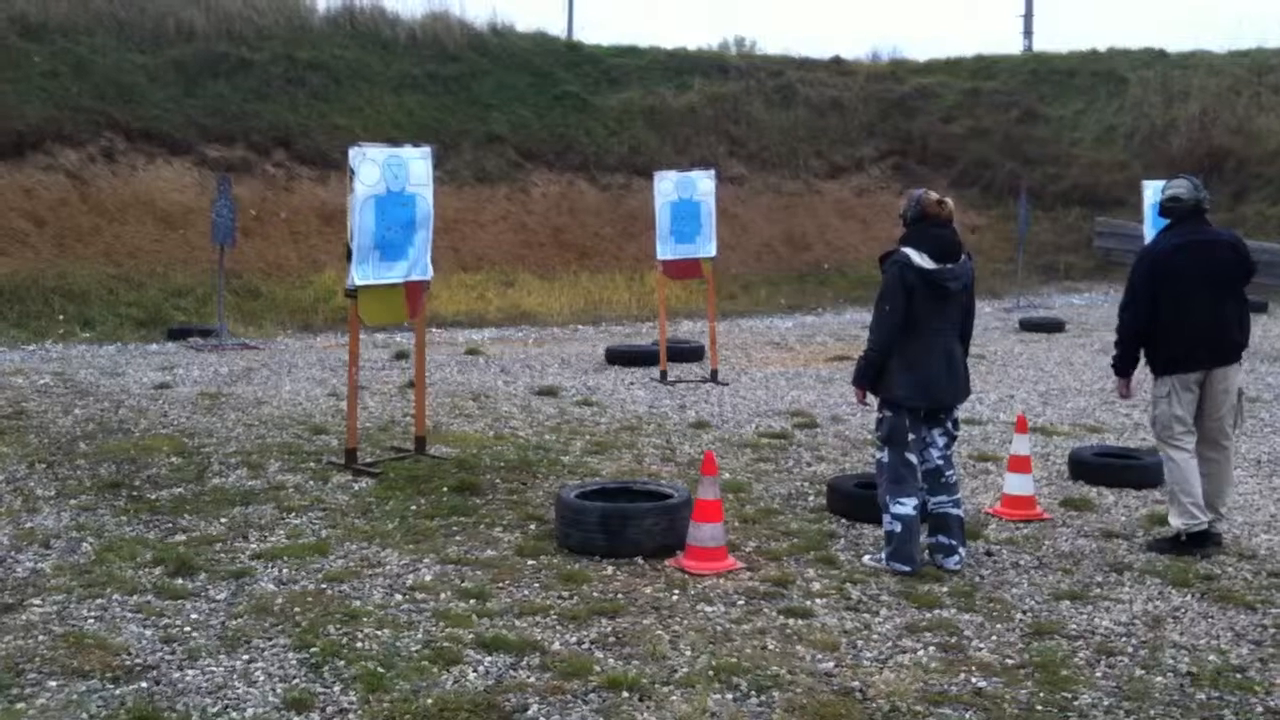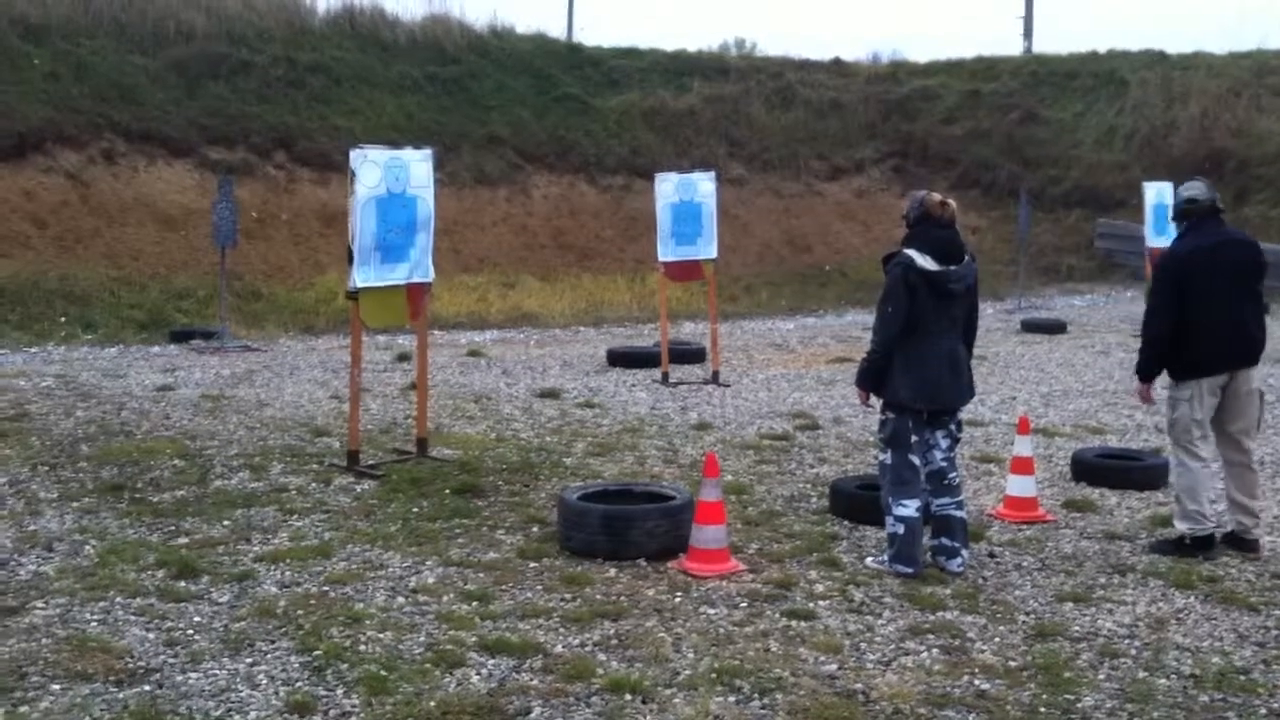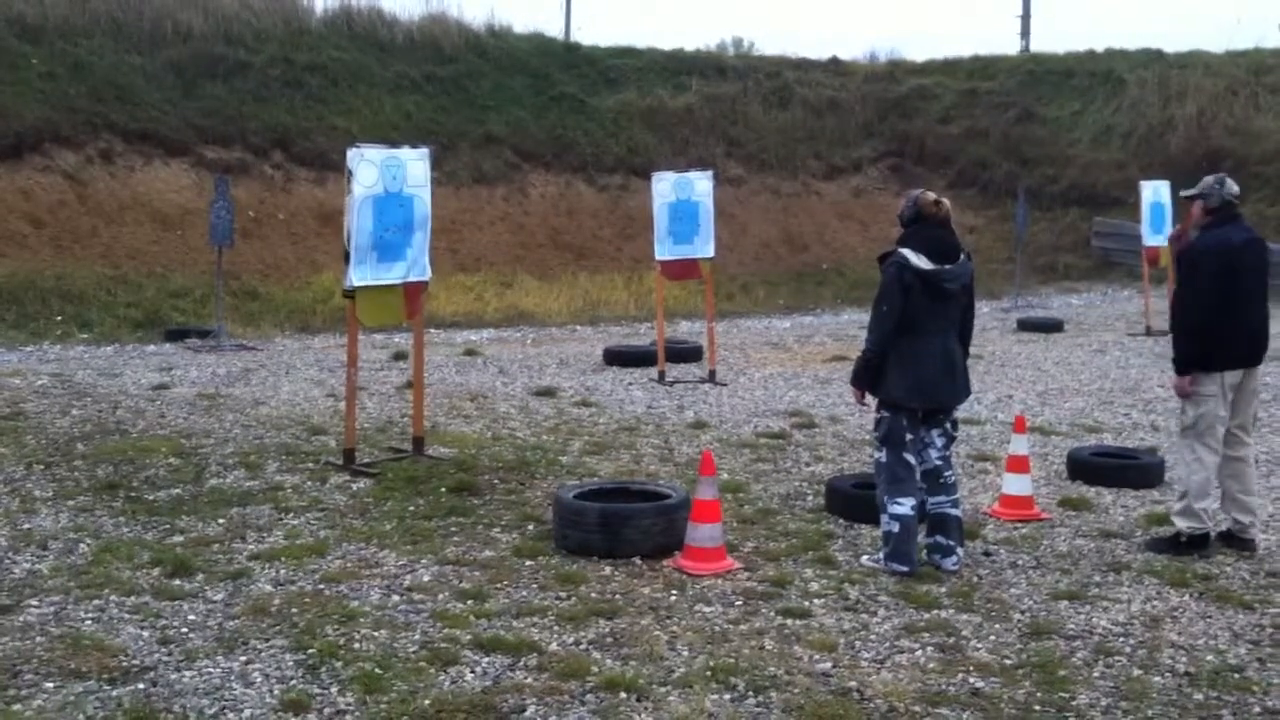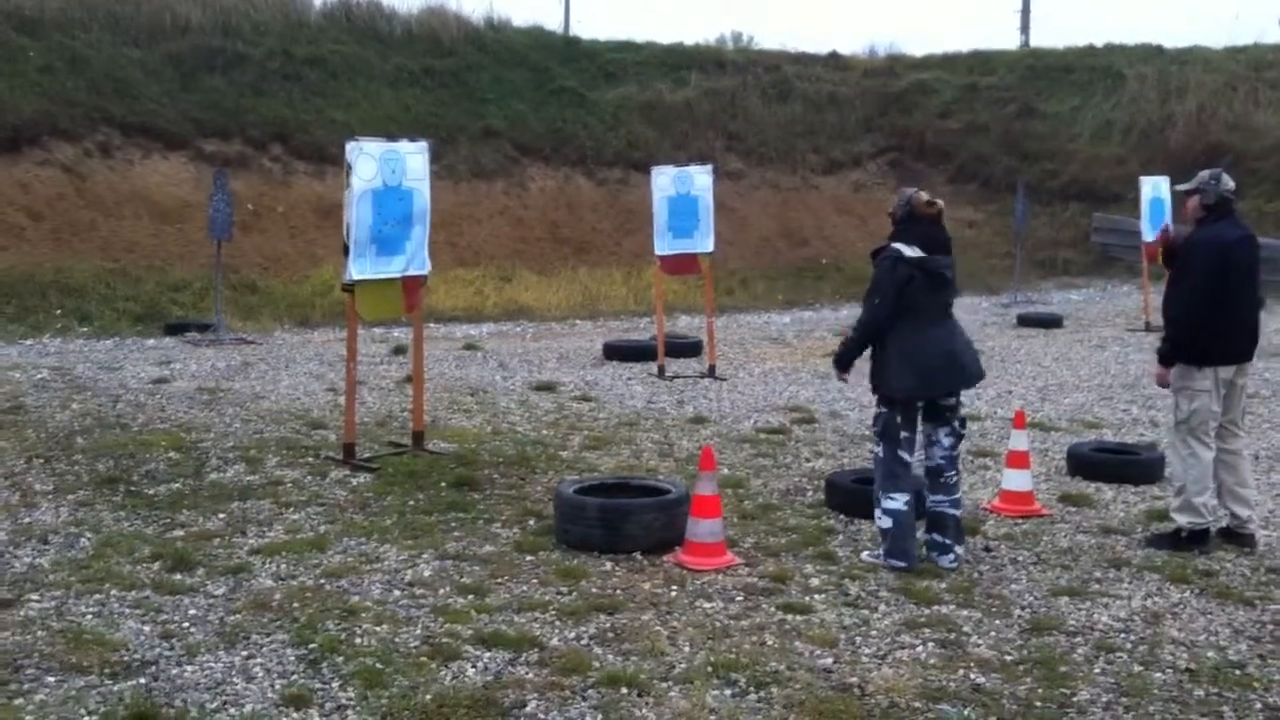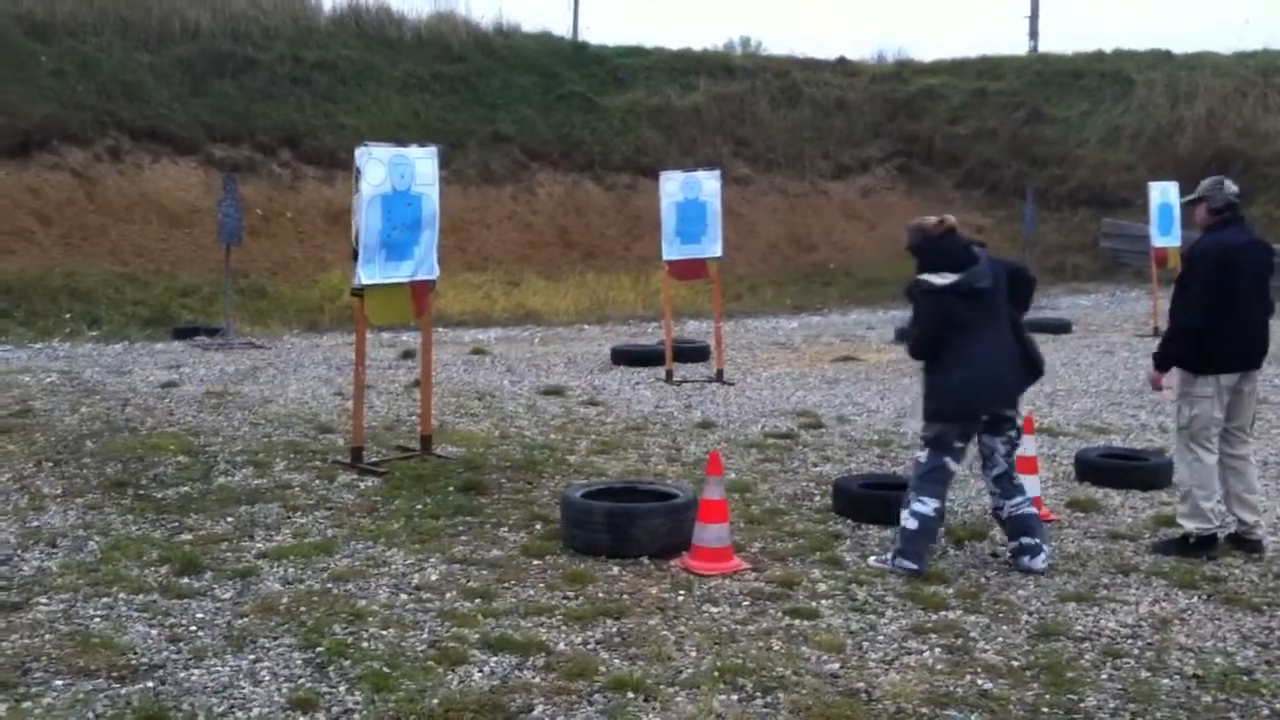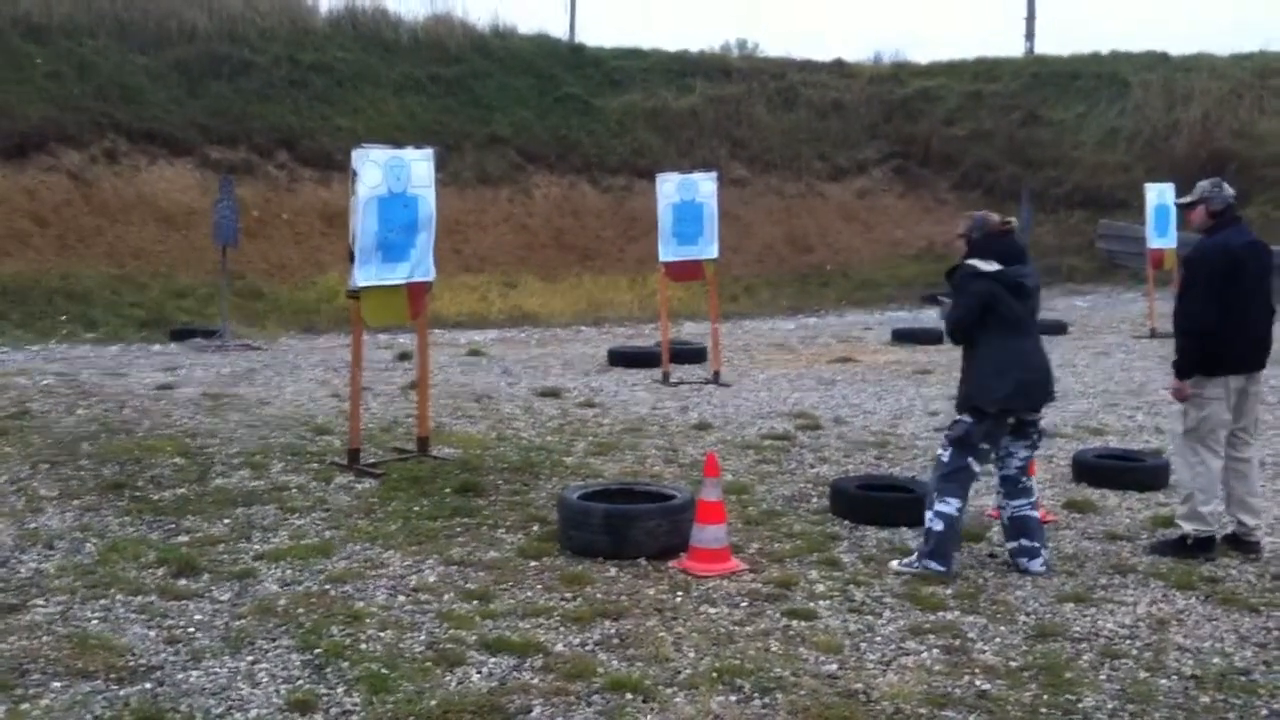
dt=0.7s
person 1, frame 1
left shoulder: (1155, 254)
right shoulder: (1230, 245)
left elbow: (1133, 315)
right elbow: (1246, 276)
left wrist: (1124, 366)
left hip: (1175, 362)
right hip: (1224, 358)
left knee: (1177, 443)
right knee: (1218, 443)
left ankle: (1192, 529)
right ankle: (1212, 525)
person 1, frame 2
left shoulder: (1177, 256)
right shoulder: (1248, 246)
left elbow: (1159, 320)
left wrist: (1146, 373)
left hip: (1195, 365)
right hip: (1243, 360)
left knee: (1189, 448)
right knee: (1241, 448)
left ankle: (1197, 534)
right ankle: (1247, 531)
person 1, frame 3
left shoulder: (1207, 246)
right shoulder: (1252, 242)
left elbow: (1195, 311)
left wrist: (1183, 367)
right wrist: (1185, 255)
left hip: (1213, 362)
right hip: (1247, 357)
left knee: (1199, 444)
right knee: (1239, 443)
left ankle: (1193, 532)
right ankle: (1244, 530)
person 1, frame 4
left shoulder: (1204, 241)
right shoulder: (1242, 238)
left elbow: (1190, 307)
left wrist: (1167, 357)
right wrist: (1172, 252)
left hip: (1203, 356)
right hip: (1236, 353)
left knee: (1193, 439)
right knee: (1230, 436)
left ankle: (1193, 527)
right ankle: (1242, 525)
person 1, frame 5
left shoulder: (1207, 249)
right shoulder: (1260, 248)
left elbow: (1188, 314)
right elbow: (1263, 305)
left wrist: (1163, 361)
left hip: (1209, 364)
right hip: (1247, 360)
left knee: (1198, 445)
right knee: (1238, 444)
left ankle: (1200, 534)
right ankle: (1250, 531)
person 1, frame 6
left shoulder: (1209, 252)
right shoulder: (1257, 248)
left elbow: (1196, 318)
right elbow: (1263, 308)
left wrist: (1183, 371)
left hip: (1214, 367)
right hip: (1250, 362)
left knee: (1201, 448)
right knee: (1242, 446)
left ankle: (1198, 534)
right ankle: (1248, 532)
person 2, frame 1
left shoulder: (903, 264)
right shoulder: (962, 264)
left elbow: (884, 329)
right elbow: (965, 327)
left wrist: (864, 376)
left hip: (904, 381)
right hip: (946, 379)
left knee: (899, 466)
right knee: (940, 463)
left ankle: (900, 555)
right ankle: (949, 550)
person 2, frame 2
left shoulder: (906, 266)
right shoulder: (965, 265)
left elbow: (887, 331)
right elbow: (969, 329)
left wrist: (867, 377)
left hip: (907, 382)
right hip: (950, 380)
left knee: (901, 466)
right knee: (943, 464)
left ankle: (903, 556)
right ankle: (952, 551)
person 2, frame 3
left shoulder: (901, 265)
right shoulder: (961, 264)
left elbow: (882, 329)
right elbow: (965, 327)
left wrist: (862, 376)
left hip: (902, 381)
right hip: (946, 378)
left knee: (896, 465)
right knee: (938, 462)
left ankle: (898, 554)
right ankle: (947, 549)
person 2, frame 4
left shoulder: (894, 260)
right shoulder: (943, 260)
left elbow: (873, 319)
left wrist: (844, 356)
left hip: (903, 373)
right hip: (948, 367)
left knee: (894, 460)
right knee: (944, 460)
left ankle: (897, 550)
right ankle: (947, 546)
person 2, frame 5
left shoulder: (932, 290)
right shoulder: (986, 264)
left elbow: (920, 348)
right elbow: (1025, 281)
left wrist: (909, 331)
right wrist: (1008, 318)
left hip: (958, 391)
right hip: (1002, 384)
left knee: (932, 471)
right knee: (1002, 469)
left ankle: (907, 555)
right ankle: (1032, 550)
person 2, frame 6
left shoulder: (975, 277)
right shoulder: (1023, 276)
left elbow: (958, 330)
left wrist: (949, 310)
left hip: (992, 388)
right hip: (1030, 384)
left knee: (953, 470)
right knee: (1015, 471)
left ankle: (933, 557)
right ankle: (1031, 553)
